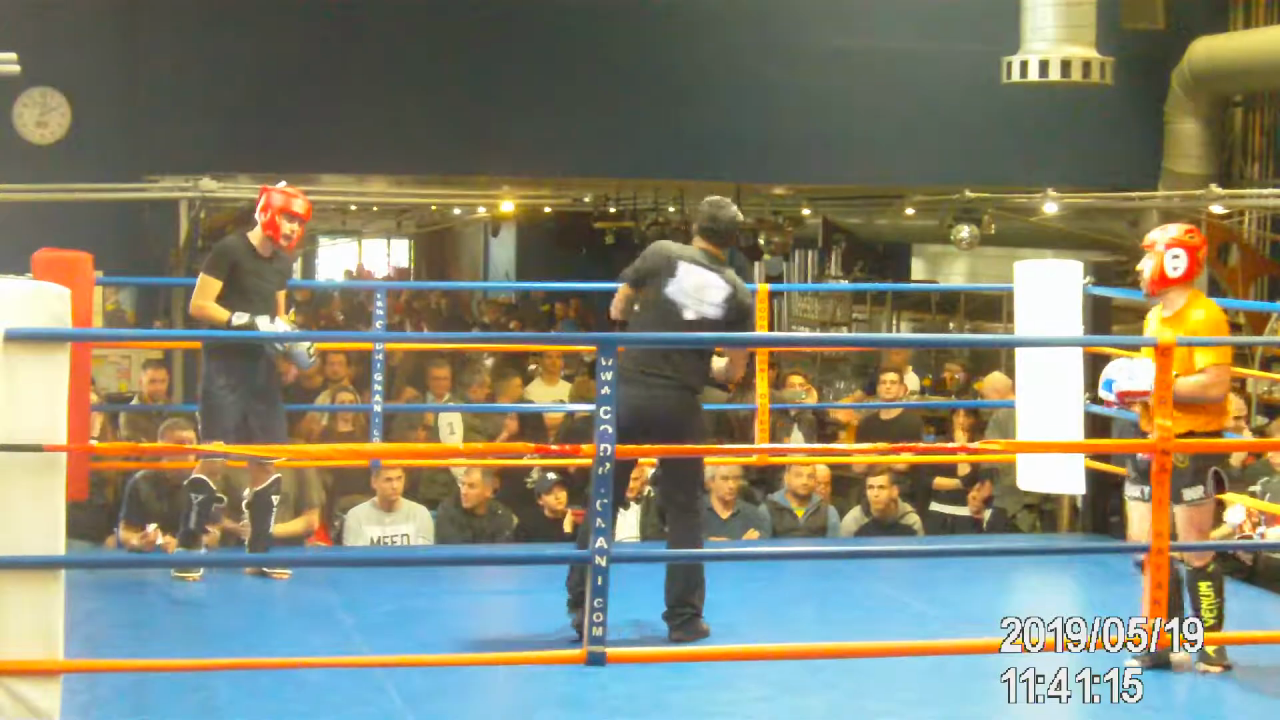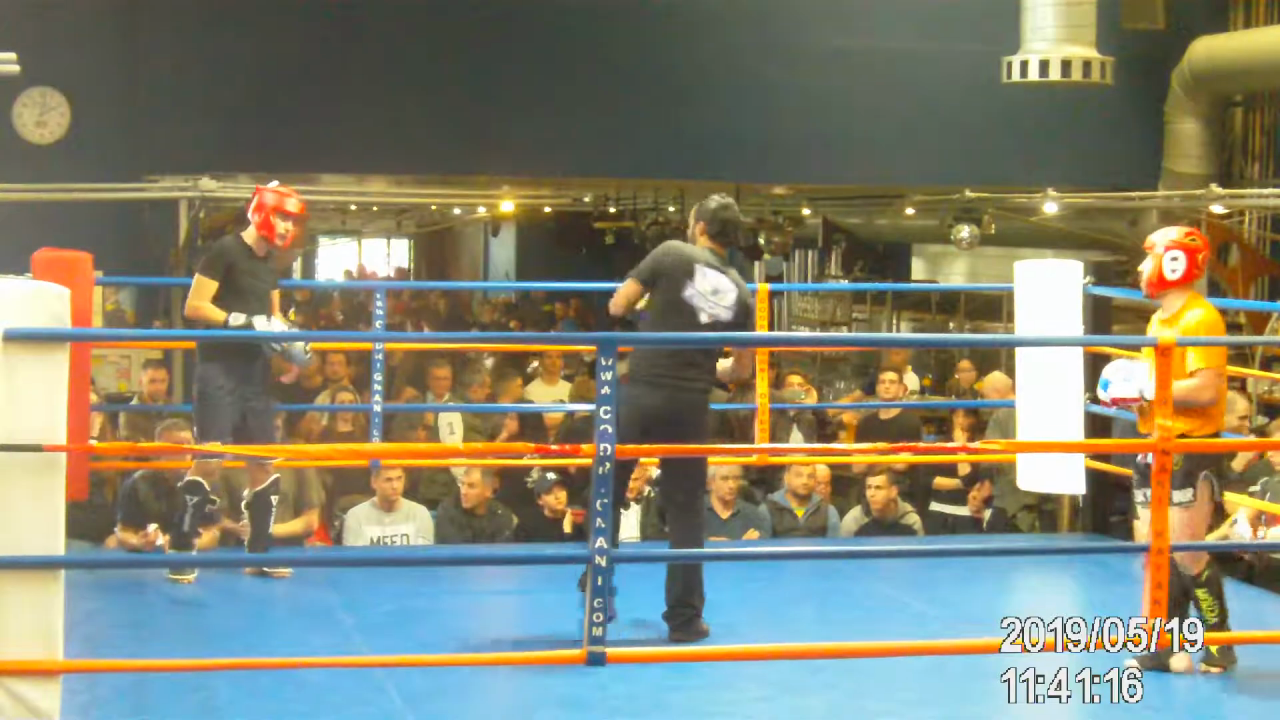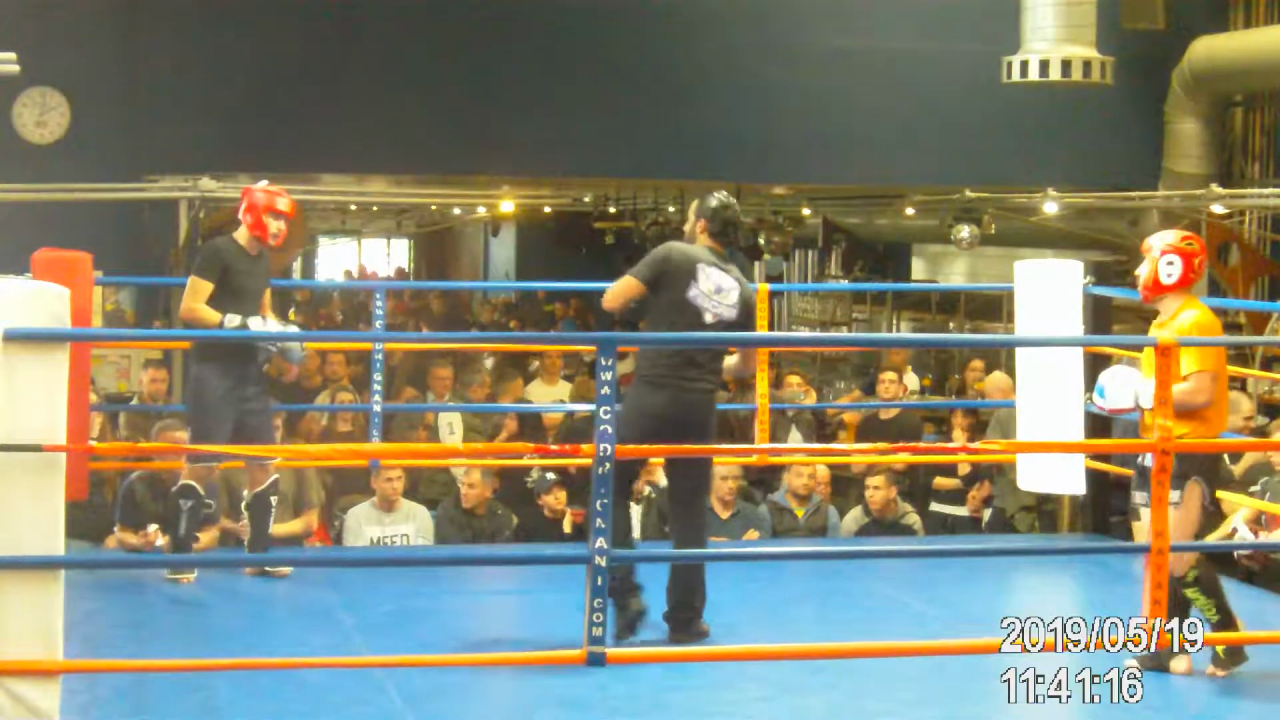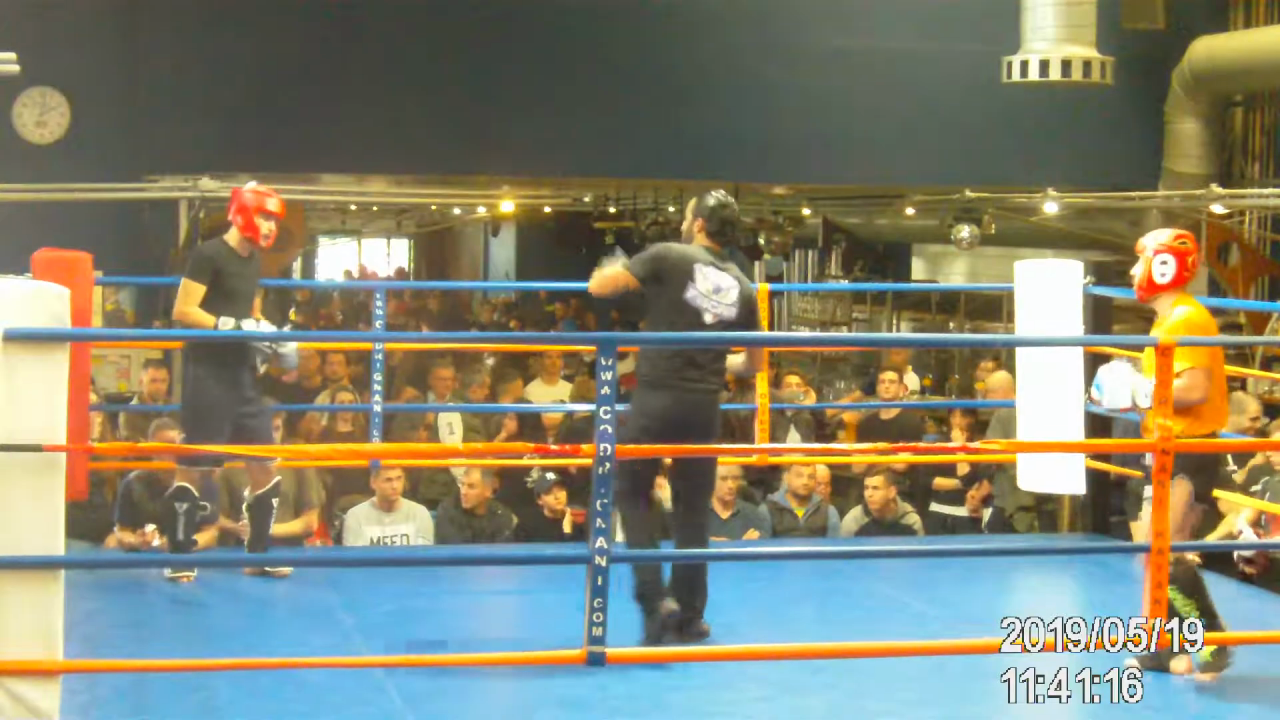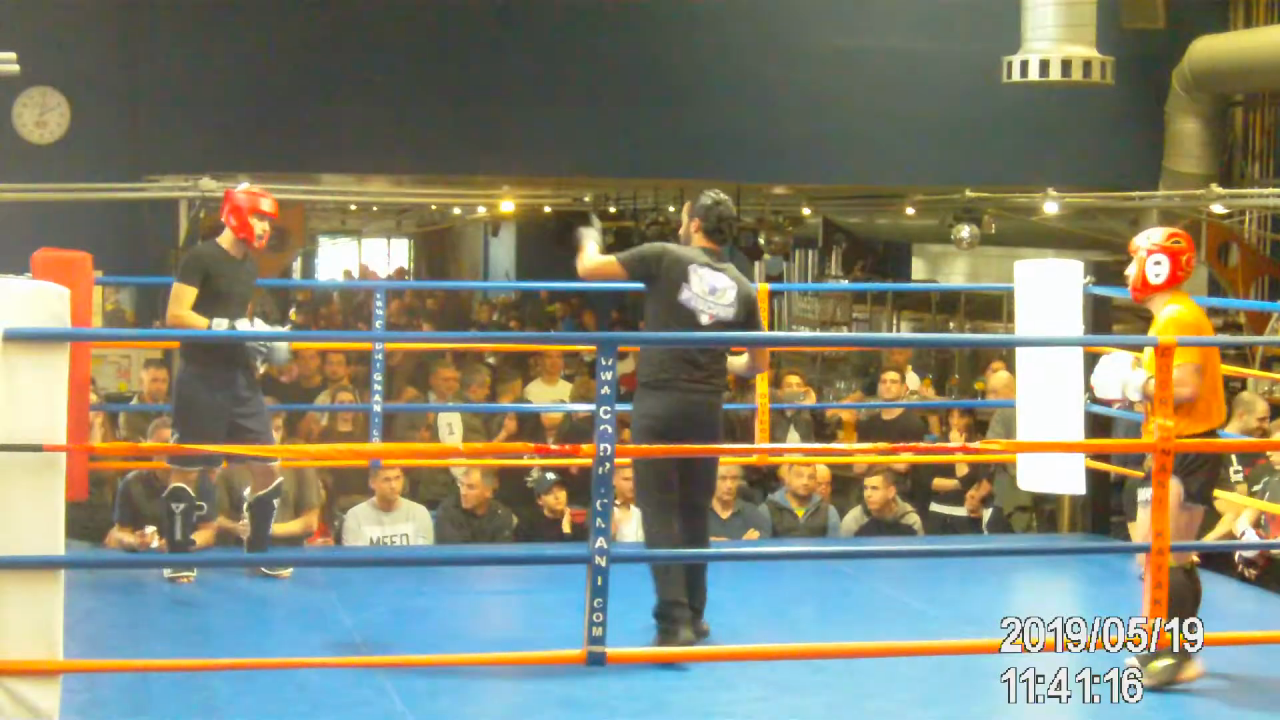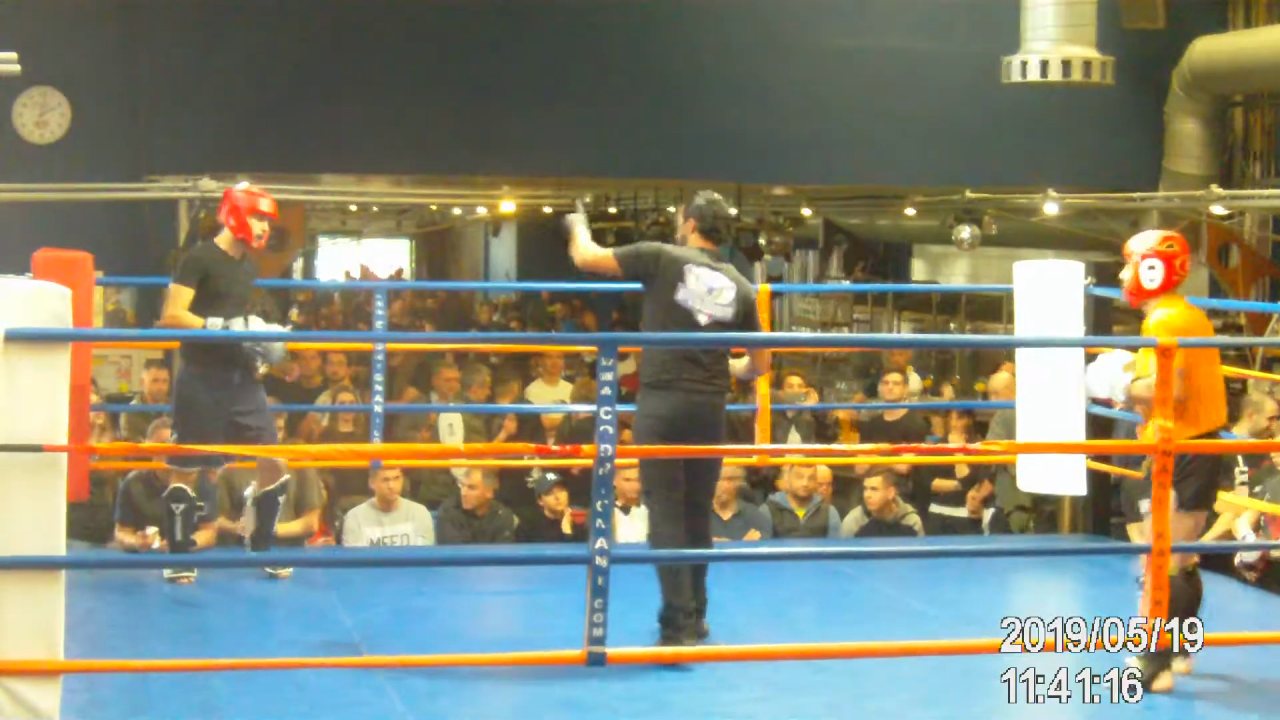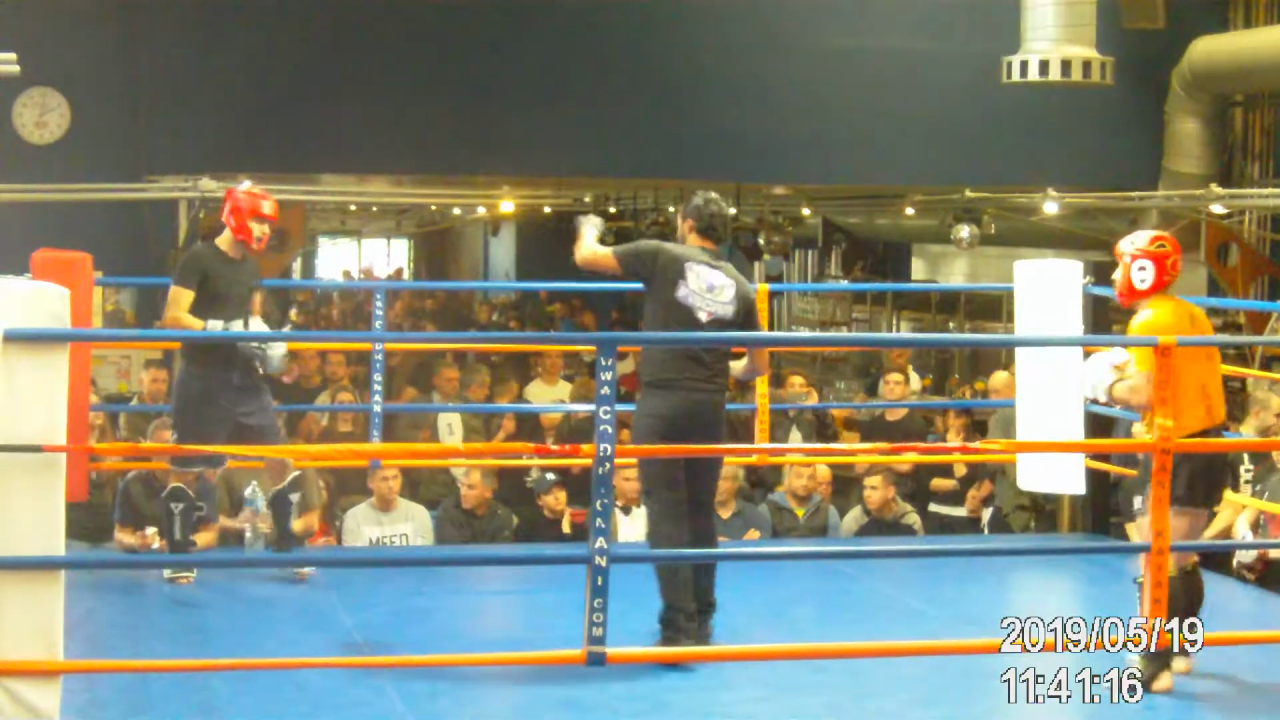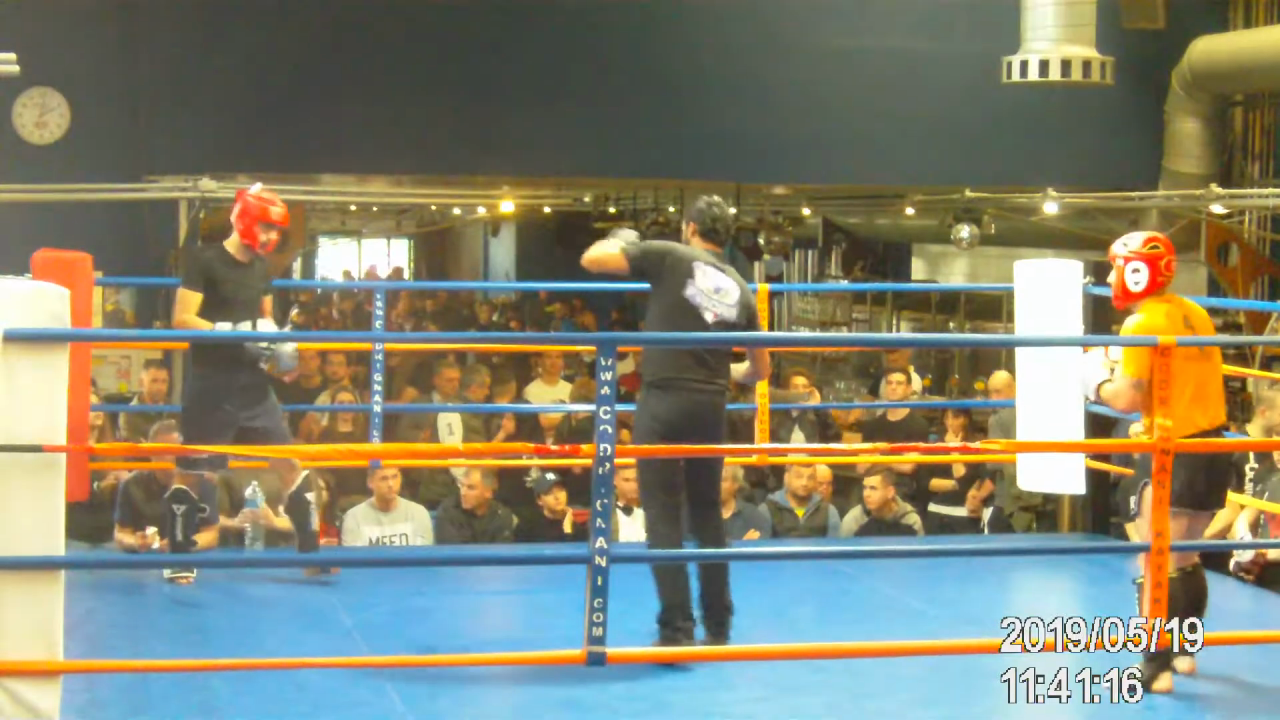
dt=0.1s
person 1, frame 1
left shoulder: (1205, 317)
right shoulder: (1153, 317)
left elbow: (1215, 385)
left wrist: (1157, 382)
right wrist: (1125, 382)
left hip: (1193, 449)
left knee: (1196, 552)
right knee: (1145, 550)
left ankle: (1211, 643)
person 1, frame 2
left shoulder: (1200, 320)
right shoulder: (1159, 320)
left elbow: (1206, 389)
left wrist: (1148, 386)
right wrist: (1131, 382)
left hip: (1191, 454)
right hip: (1156, 452)
left knee: (1188, 558)
left ankle: (1219, 642)
right ankle: (1168, 647)
person 1, frame 3
left shoulder: (1195, 321)
right shoulder: (1160, 323)
left elbow: (1202, 392)
left wrist: (1142, 394)
right wrist: (1128, 389)
left hip: (1188, 455)
right hip: (1155, 453)
left knee: (1177, 559)
left ankle: (1228, 640)
right ankle: (1168, 648)
person 1, frame 4
left shoulder: (1186, 319)
right shoulder: (1168, 320)
left elbow: (1196, 389)
left wrist: (1140, 392)
right wrist: (1137, 388)
left hip: (1185, 454)
right hip: (1171, 452)
right knee: (1169, 553)
left ankle: (1212, 640)
right ankle: (1168, 649)
person 1, frame 5
left shoulder: (1178, 316)
right shoulder: (1170, 316)
left elbow: (1187, 386)
left wrist: (1134, 386)
right wrist: (1134, 375)
left hip: (1186, 451)
right hip: (1177, 449)
right knee: (1174, 555)
left ankle: (1175, 655)
right ankle: (1169, 649)
person 1, frame 6
left shoulder: (1162, 321)
right shoulder: (1188, 316)
left elbow: (1167, 390)
left wrist: (1119, 385)
right wrist: (1136, 372)
left hip: (1181, 454)
right hip: (1203, 449)
right knee: (1180, 558)
left ankle: (1157, 665)
right ankle: (1174, 650)
person 1, frame 7
left shoulder: (1148, 321)
right shoulder: (1189, 313)
left elbow: (1145, 394)
left wrist: (1108, 385)
right wrist: (1130, 370)
left hip: (1176, 452)
right hip: (1206, 447)
right knee: (1180, 557)
left ankle: (1156, 665)
right ankle: (1176, 649)
person 1, frame 8
left shoulder: (1141, 325)
right shoulder: (1193, 312)
left elbow: (1128, 399)
left wrist: (1097, 381)
right wrist: (1125, 369)
left hip: (1172, 454)
right hip: (1212, 448)
right knee: (1184, 556)
left ankle: (1156, 666)
right ankle: (1185, 651)
person 2, frame 1
left shoulder: (659, 253)
right shoulder: (738, 294)
left elbow: (617, 311)
right elbow: (733, 372)
left hip: (629, 392)
right hip: (679, 404)
right knee: (684, 511)
left ankle: (582, 605)
right ankle: (685, 618)
person 2, frame 2
left shoulder: (671, 254)
right shoulder: (741, 293)
left elbow: (617, 307)
right elbow: (741, 369)
left hip: (642, 394)
right hip: (691, 405)
left knee: (609, 491)
right knee: (686, 510)
right ankle: (684, 617)
person 2, frame 3
left shoulder: (672, 255)
right shoulder: (742, 289)
left elbow: (612, 303)
right elbow: (747, 365)
left wrist: (648, 298)
left hip: (649, 395)
right hip: (698, 405)
left knee: (614, 492)
right knee: (689, 512)
left ankle: (625, 594)
right ankle: (685, 619)
person 2, frame 4
left shoulder: (670, 257)
right shoulder: (743, 287)
left elbow: (598, 287)
right elbow: (755, 363)
left wrist: (618, 265)
left hip: (655, 399)
right hip: (702, 406)
left knee: (633, 497)
right knee: (693, 512)
left ankle: (656, 601)
right ankle: (690, 616)
person 2, frame 5
left shoulder: (664, 257)
right shoulder: (742, 288)
left elbow: (587, 269)
right elbow: (758, 364)
left wrist: (589, 238)
left hip: (657, 401)
right hip: (705, 407)
left knee: (658, 510)
right knee: (695, 513)
left ankle: (674, 619)
right ankle: (689, 616)
person 2, frame 6
left shoulder: (661, 257)
right shoulder: (740, 287)
left elbow: (583, 258)
right elbow: (760, 365)
left wrist: (577, 226)
left hip: (661, 402)
right hip: (709, 407)
left knee: (666, 513)
right knee: (698, 512)
left ankle: (679, 624)
right ankle: (694, 617)
person 2, frame 7
left shoulder: (661, 255)
right shoulder: (739, 286)
left elbow: (585, 257)
right elbow: (758, 365)
left wrist: (587, 228)
left hip: (661, 401)
right hip: (710, 406)
left knee: (666, 513)
right knee: (702, 512)
left ankle: (680, 625)
right ankle: (700, 618)
person 2, frame 8
left shoulder: (666, 255)
right shoulder: (740, 290)
left elbow: (592, 260)
right elbow: (759, 370)
left wrist: (620, 240)
left hip: (664, 401)
right hip: (711, 406)
left knee: (663, 515)
right knee: (707, 513)
left ankle: (677, 622)
right ankle: (717, 622)
person 3, frame 1
left shoulder: (282, 261)
right shoulder: (229, 250)
right elbow: (198, 305)
left wrist: (292, 342)
right wrist: (249, 322)
left hip: (262, 367)
right hip: (225, 366)
left knee: (266, 460)
right knee: (213, 458)
left ankle: (260, 551)
right ankle: (189, 546)
person 3, frame 2
left shoulder: (271, 260)
right shoulder: (224, 251)
right elbow: (194, 307)
left wrist: (285, 337)
right wrist: (246, 322)
left hip: (255, 369)
right hip: (218, 367)
left knee: (264, 462)
right knee: (207, 458)
left ankle: (259, 552)
person 3, frame 3
left shoulder: (262, 259)
right shoulder: (217, 251)
right elbow: (189, 309)
left wrist: (280, 336)
right wrist: (241, 323)
left hip: (251, 370)
right hip: (214, 369)
left knee: (263, 462)
right knee: (202, 462)
left ankle: (259, 552)
person 3, frame 4
left shoulder: (254, 261)
right shoulder: (209, 255)
right elbow: (183, 312)
left wrist: (268, 338)
right wrist: (236, 326)
left hip: (245, 375)
right hip: (208, 375)
left knee: (264, 465)
right knee: (192, 468)
left ankle: (259, 550)
right ankle: (179, 554)
person 3, frame 5
left shoulder: (248, 263)
right shoulder: (201, 257)
right elbow: (175, 316)
left wrist: (261, 338)
right wrist: (229, 328)
left hip: (241, 376)
right hip: (202, 377)
left knee: (267, 466)
right knee: (187, 468)
left ankle: (258, 551)
right ankle: (178, 555)
person 3, frame 6
left shoulder: (248, 263)
right shoulder: (200, 258)
right elbow: (171, 315)
left wrist: (262, 334)
right wrist: (228, 326)
left hip: (242, 377)
right hip: (202, 377)
left knee: (272, 461)
right knee: (187, 471)
left ankle: (262, 546)
right ankle: (178, 556)
person 3, frame 7
left shoulder: (251, 264)
right shoulder: (199, 259)
right elbow: (172, 318)
left wrist: (265, 342)
right wrist: (227, 329)
left hip: (245, 378)
right hip: (204, 378)
left knee: (281, 460)
right knee: (187, 469)
left ankle: (286, 547)
right ankle: (177, 555)
person 3, frame 8
left shoulder: (262, 268)
right shoulder: (204, 260)
right elbow: (181, 321)
left wrist: (274, 340)
right wrist: (235, 332)
left hip: (251, 382)
right hip: (208, 381)
